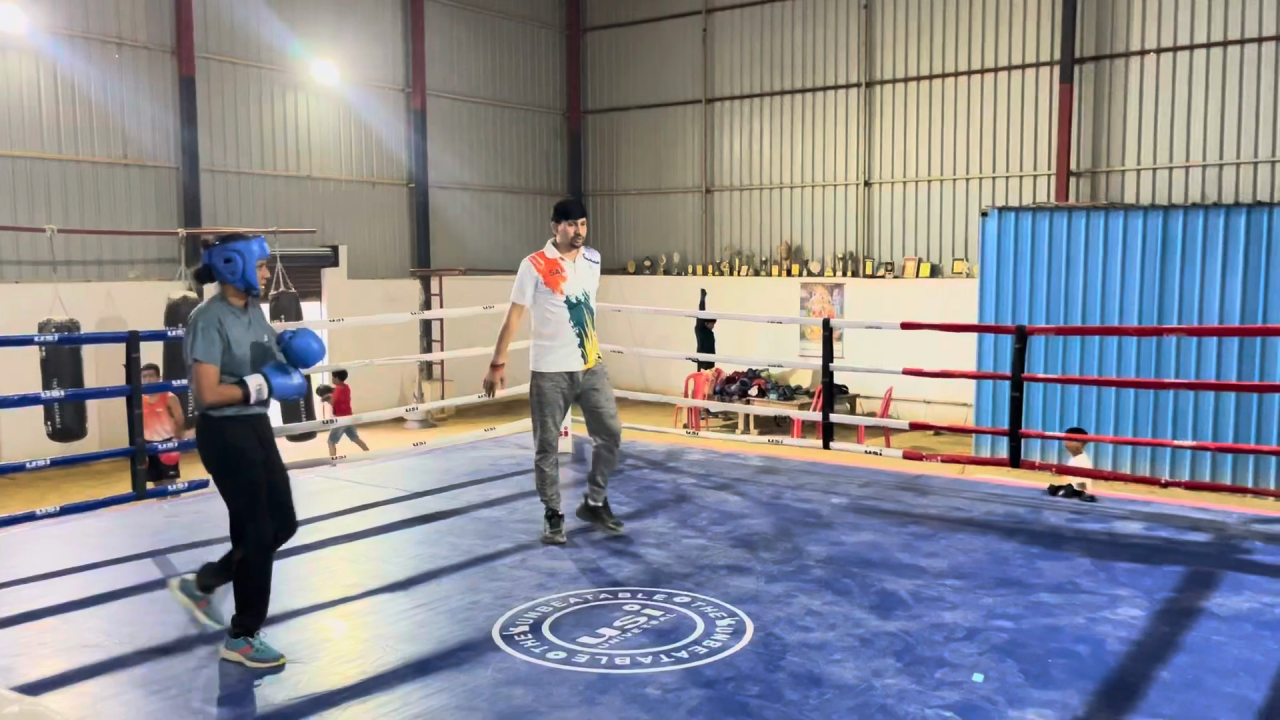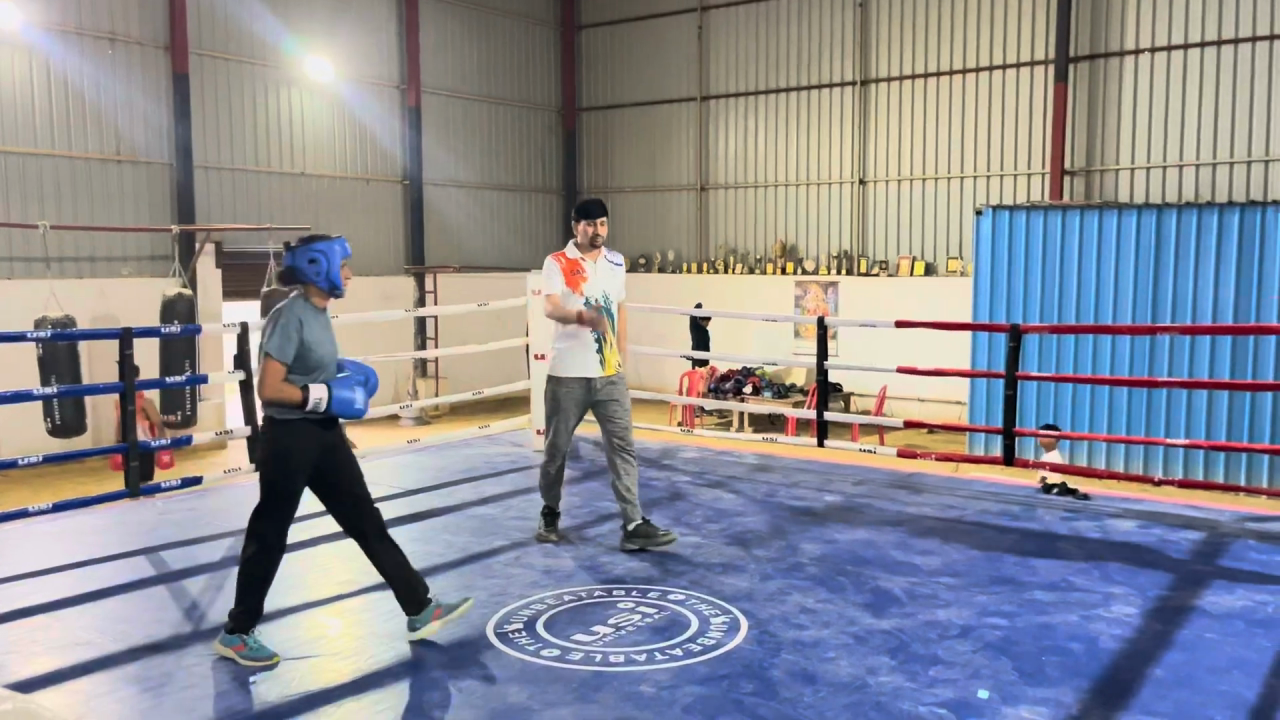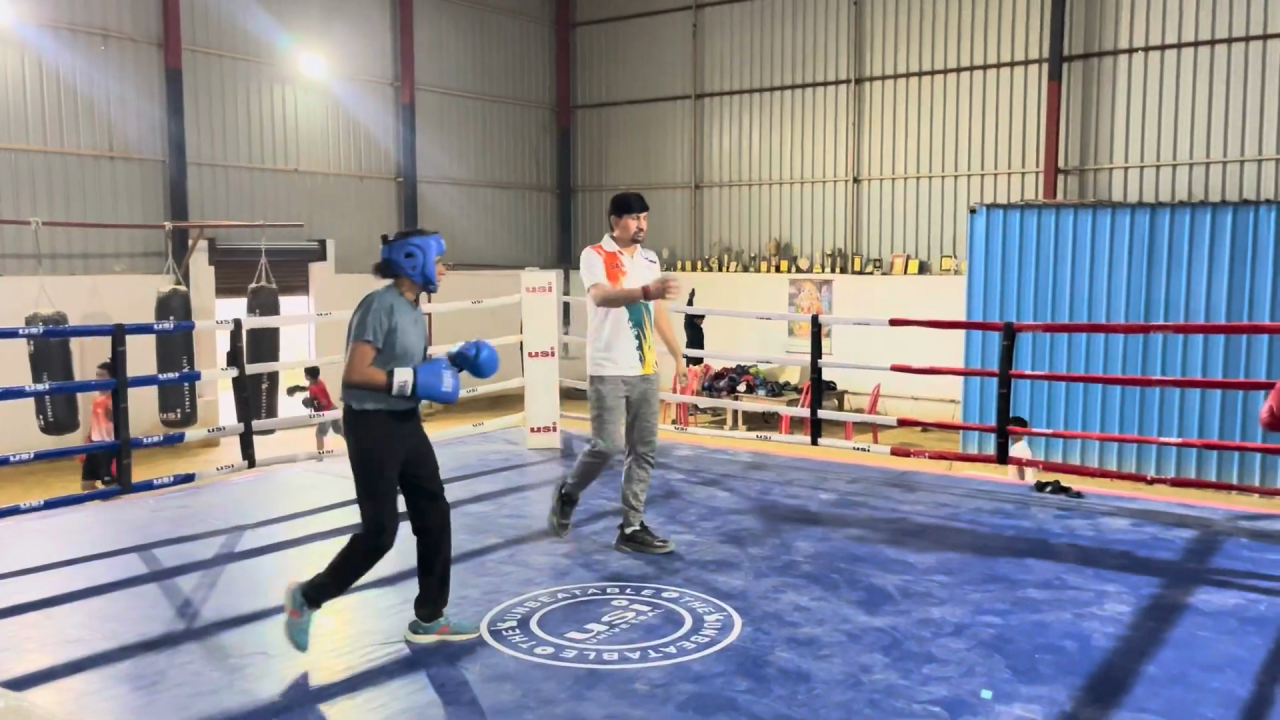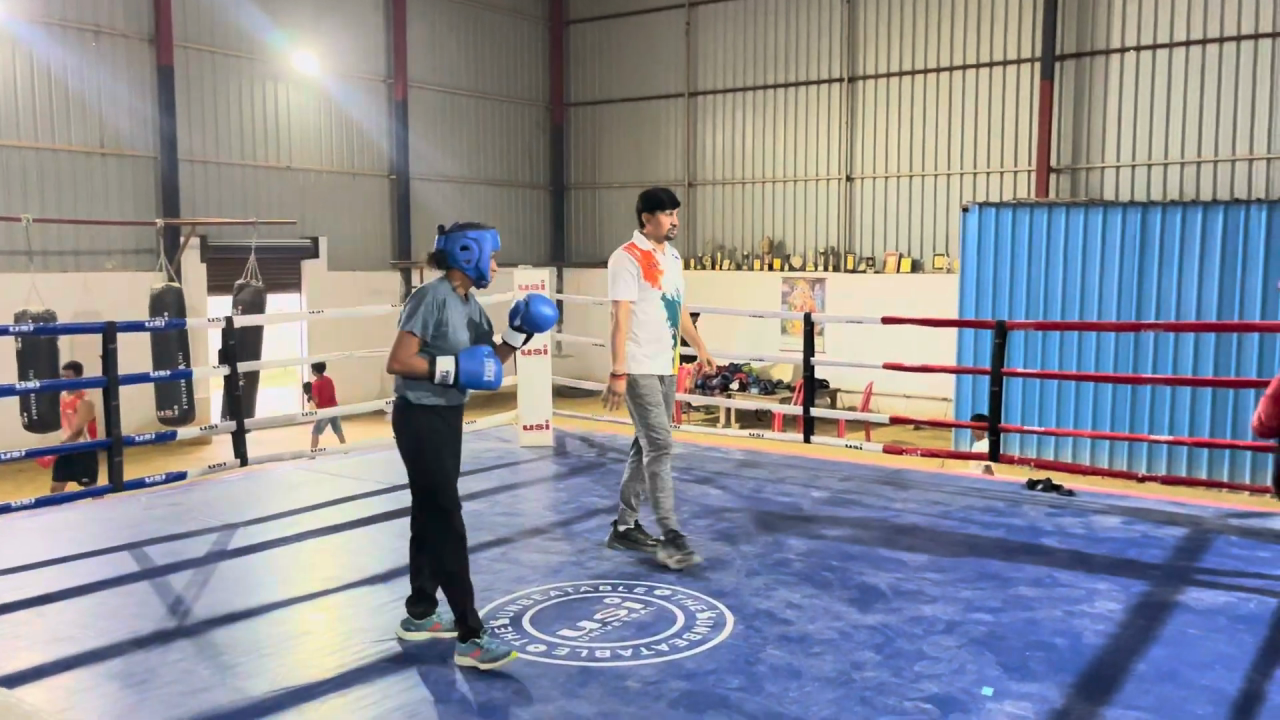
dt=0.3s
person 1, frame 1
left shoulder: (253, 312)
right shoulder: (208, 319)
left elbow: (276, 359)
right elbow: (207, 394)
left wrist: (292, 351)
right wrist: (263, 386)
left hip: (255, 428)
right hip: (224, 434)
left knee: (281, 523)
right knee: (257, 530)
left ankle: (201, 583)
right ankle: (241, 637)
person 1, frame 2
left shoulder: (318, 315)
right shoulder: (289, 318)
right elbow: (270, 389)
left wrist: (345, 375)
right wrist: (326, 397)
left hip: (325, 435)
right hip: (287, 438)
left knee: (367, 521)
right knee: (270, 534)
left ankle: (419, 608)
right ankle: (236, 634)
person 1, frame 3
left shoulder: (414, 309)
right shoulder: (380, 305)
right elbow: (356, 374)
left wrist: (454, 364)
right wrist: (414, 381)
left hip: (405, 424)
right hip: (371, 427)
left knee: (433, 517)
right knee: (380, 530)
left ankle: (429, 617)
right ankle: (307, 596)
person 1, frame 4
left shoulder: (470, 305)
right shoulder: (430, 298)
left elbow: (488, 359)
right elbow: (398, 363)
left wrist: (519, 330)
right wrist: (453, 367)
left hip: (447, 420)
right hip: (420, 420)
left knee: (431, 519)
right knee: (448, 525)
left ankle: (420, 615)
right ankle: (469, 637)
person 2, frame 1
left shoulder: (593, 260)
right shoulder: (534, 265)
right elbow: (514, 316)
right wrist: (497, 363)
left hip: (590, 365)
right hip: (549, 369)
left knee: (610, 431)
right knee: (547, 445)
left ankle: (595, 502)
right ankle: (553, 514)
person 2, frame 2
left shoulder: (617, 263)
right shoulder: (557, 263)
right elbow: (551, 307)
left wrist: (620, 353)
right wrist: (580, 317)
left hip: (610, 372)
right hip: (567, 373)
left knee: (622, 446)
right knee: (557, 447)
left ankle: (634, 525)
right ankle: (550, 514)
person 2, frame 3
left shoulder: (650, 260)
right shoulder: (594, 256)
right elbow: (601, 297)
left wrist: (678, 355)
right wrist: (643, 292)
left hip: (646, 371)
right hip: (607, 371)
left knee: (644, 450)
right knee: (607, 446)
left ankle: (632, 527)
right ankle: (567, 494)
person 2, frame 4
left shoulder: (673, 256)
right shoulder: (626, 258)
right elbow: (620, 318)
left wrist: (701, 349)
right wrist: (617, 373)
left hip: (666, 368)
right hip: (638, 370)
left knee: (646, 448)
right knee: (659, 447)
left ankle: (625, 526)
right ankle: (669, 535)
